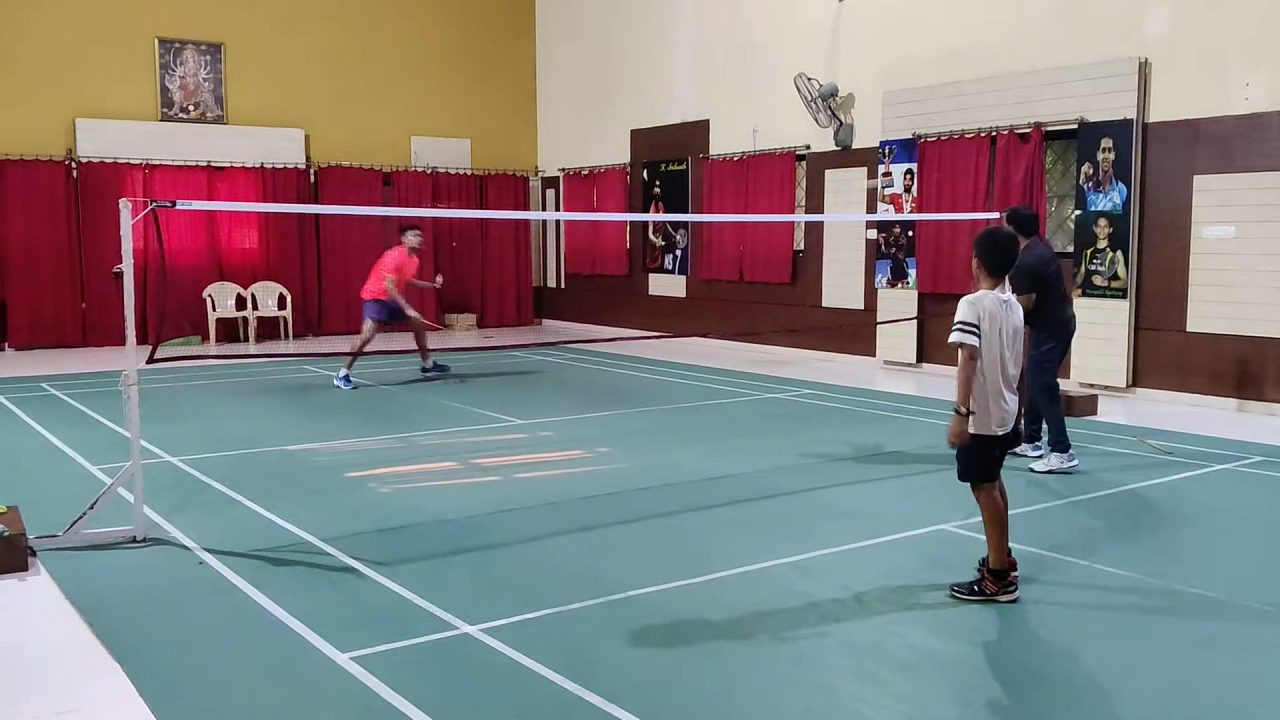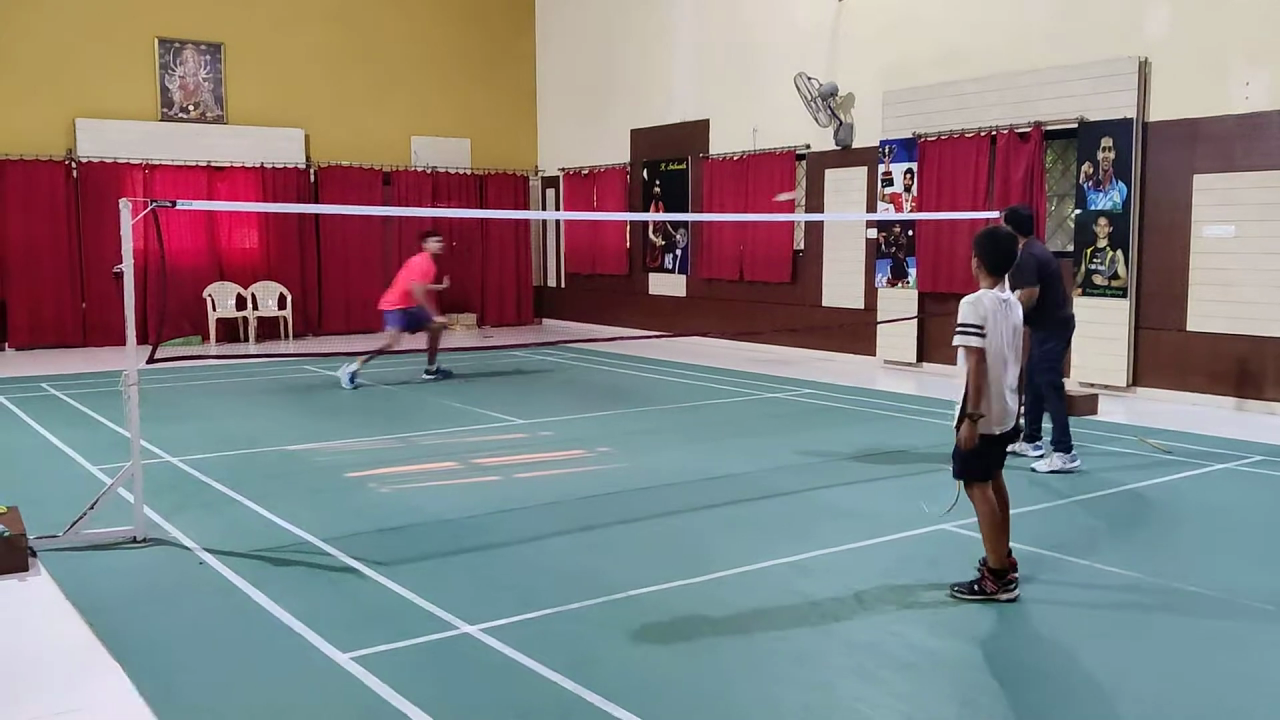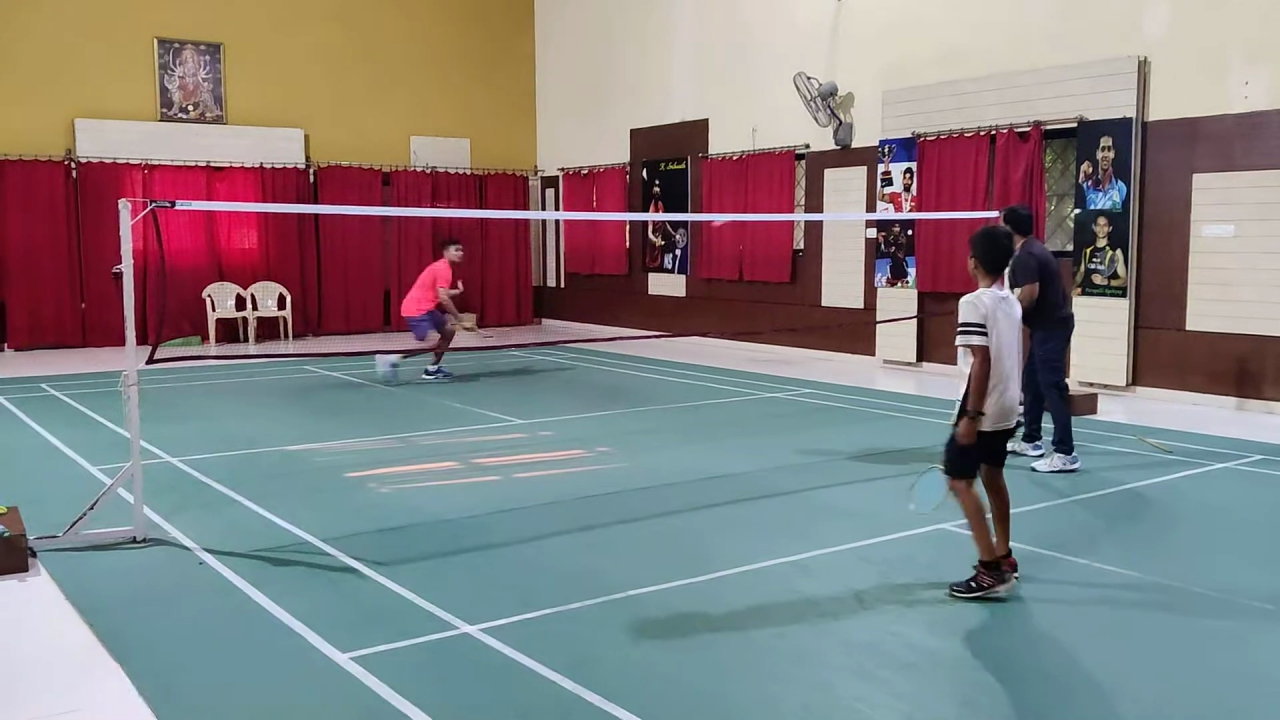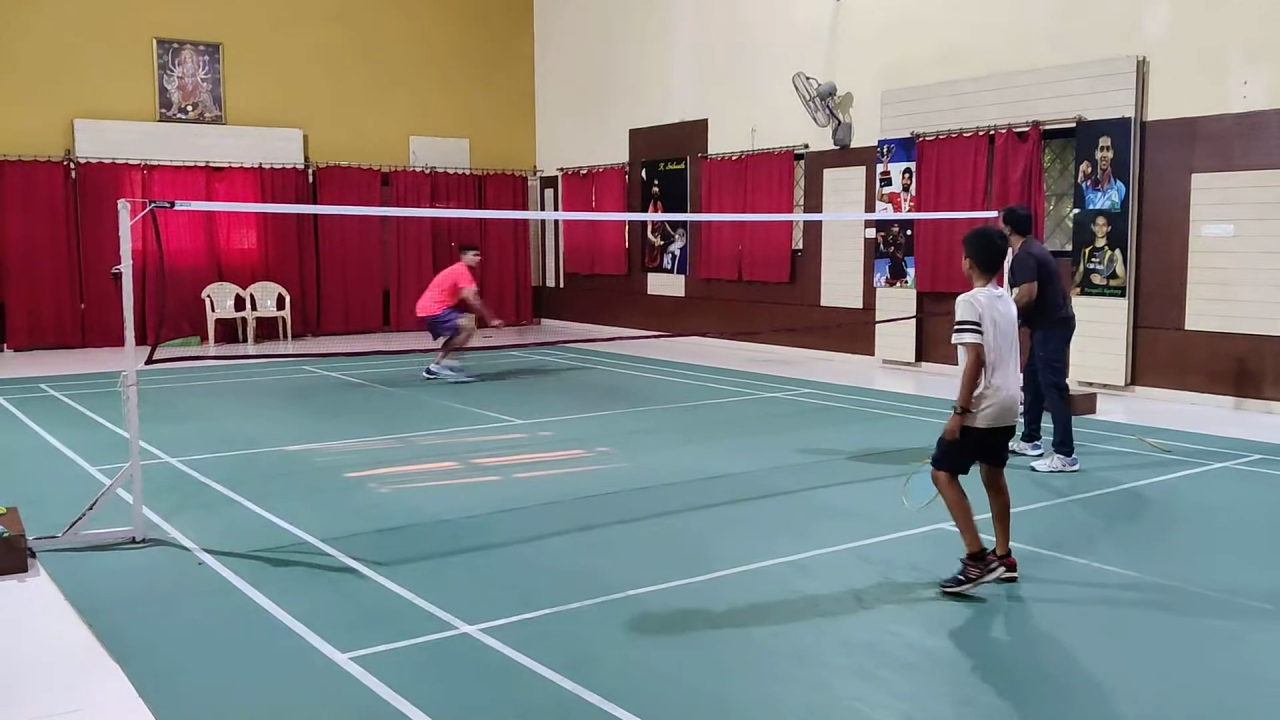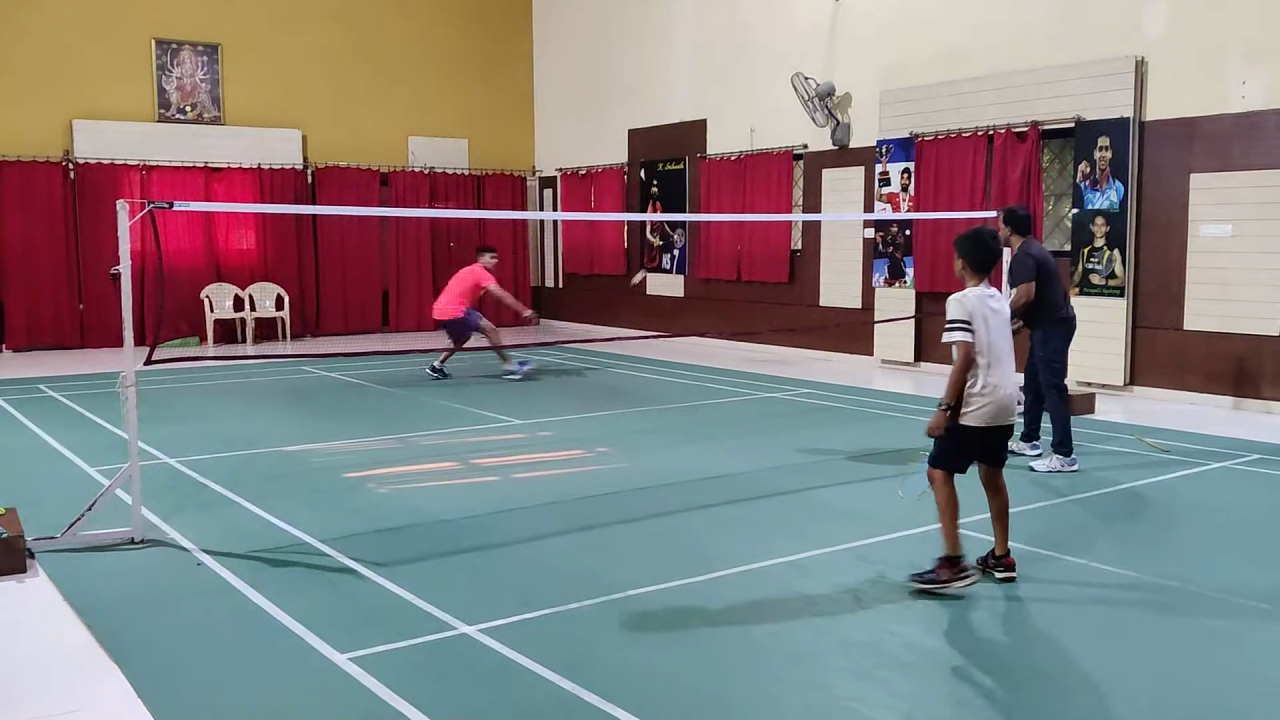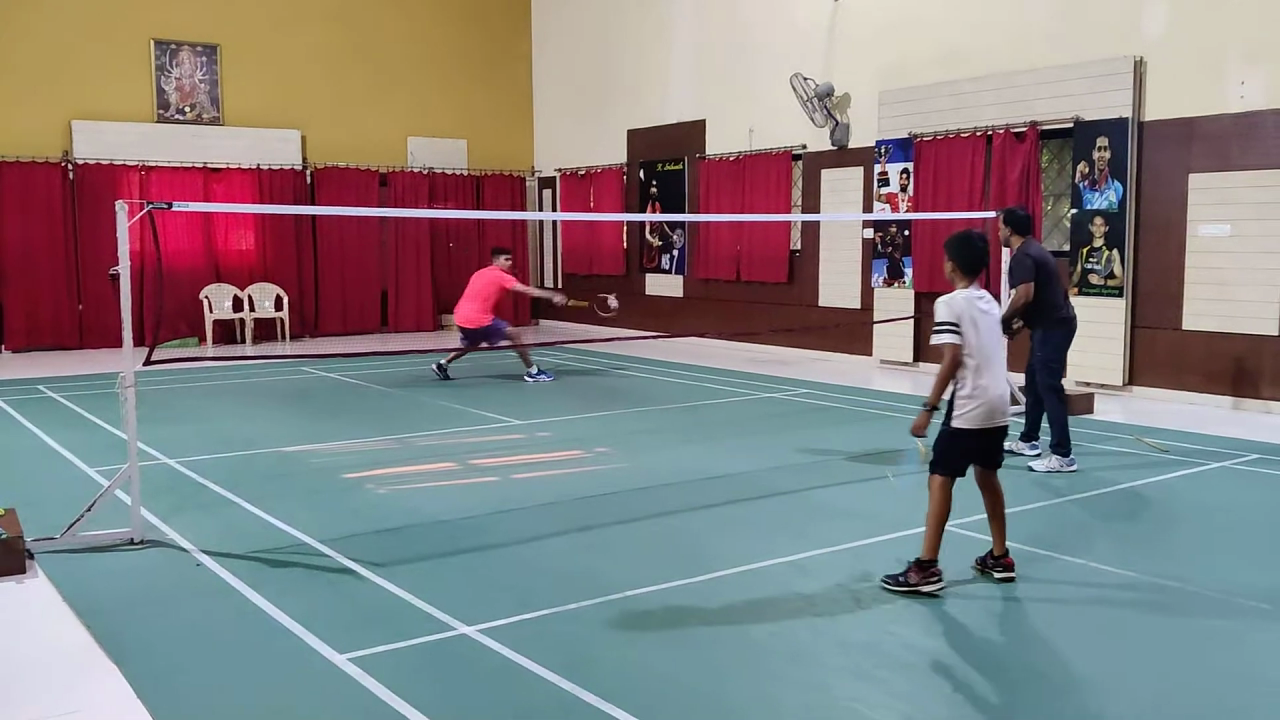
dt=0.1s
person 1, frame 1
left shoulder: (972, 304)
right shoulder: (1014, 306)
left elbow: (969, 361)
right elbow: (1015, 363)
left wrist: (960, 412)
left hip: (981, 414)
right hip: (1006, 412)
left knee: (984, 488)
right knee: (992, 481)
left ankle: (998, 578)
right ankle: (1002, 558)
person 1, frame 2
left shoulder: (973, 304)
right shoulder: (1014, 304)
left elbow: (976, 365)
right elbow: (1012, 361)
left wrist: (970, 418)
left hip: (983, 413)
right hip: (1006, 409)
left knee: (977, 486)
right knee: (993, 481)
left ankle: (998, 577)
right ankle: (1003, 558)
person 1, frame 3
left shoulder: (973, 303)
right shoulder: (1011, 301)
left elbow: (980, 363)
left wrist: (968, 416)
left hip: (984, 411)
right hip: (1007, 407)
left knee: (959, 481)
right knee: (992, 475)
left ankle: (993, 566)
right ankle: (1003, 556)
person 1, frame 4
left shoulder: (970, 301)
right shoulder: (1006, 301)
left elbow: (975, 360)
left wrist: (959, 411)
left hip: (982, 408)
right hip: (1007, 405)
left knee: (943, 474)
right knee: (993, 475)
left ankle: (978, 558)
right ankle: (1002, 557)
person 1, frame 5
left shoulder: (961, 301)
right shoulder: (1000, 300)
left elbow: (965, 358)
left wrist: (945, 408)
left hip: (977, 407)
right hip: (1005, 404)
left knee: (940, 474)
right knee: (992, 475)
left ankle: (953, 562)
right ankle: (1001, 557)
person 1, frame 6
left shoulder: (950, 303)
right shoulder: (991, 302)
left elbow: (952, 360)
left wrist: (928, 409)
left hip: (970, 409)
right hip: (998, 406)
left knee: (940, 481)
right knee: (987, 476)
left ankle: (927, 568)
right ankle: (1000, 558)
person 2, frame 1
left shoulder: (1025, 261)
right shoulder: (1041, 248)
left elbow: (1025, 305)
left hip: (1049, 330)
right hip: (1057, 324)
left knee: (1044, 388)
right knee: (1034, 383)
left ankle: (1061, 452)
right ankle: (1031, 441)
person 2, frame 2
left shoulder: (1025, 259)
right shoulder: (1036, 249)
left elbow: (1028, 301)
left hip: (1049, 327)
right hip: (1056, 322)
left knee: (1050, 386)
right knee: (1033, 381)
left ankle: (1064, 453)
right ankle: (1031, 440)
person 2, frame 3
left shoulder: (1025, 256)
right shoulder: (1033, 249)
left elbow: (1029, 296)
left hip: (1051, 327)
right hip: (1049, 324)
left knee: (1053, 387)
right knee: (1032, 381)
left ankle: (1065, 454)
right ankle: (1031, 440)
person 2, frame 4
left shoulder: (1024, 256)
right shoulder: (1032, 249)
left elbow: (1027, 295)
right wrist: (1016, 318)
left hip: (1052, 327)
right hip: (1050, 324)
left knee: (1053, 388)
right knee: (1032, 381)
left ankle: (1065, 455)
right ankle: (1030, 440)
person 2, frame 5
left shoulder: (1022, 256)
right shoulder: (1033, 249)
left elbow: (1025, 296)
right wrist: (1022, 321)
left hip: (1052, 327)
right hip: (1050, 324)
left knee: (1052, 387)
right knee: (1033, 381)
left ankle: (1064, 455)
right ankle: (1029, 440)
person 2, frame 6
left shoulder: (1022, 256)
right shoulder: (1033, 250)
left elbow: (1024, 296)
left wrist: (1004, 319)
right wrist: (1021, 322)
left hip: (1052, 327)
right hip: (1052, 324)
left knee: (1050, 388)
right knee: (1034, 382)
left ankle: (1062, 456)
right ankle: (1028, 440)
